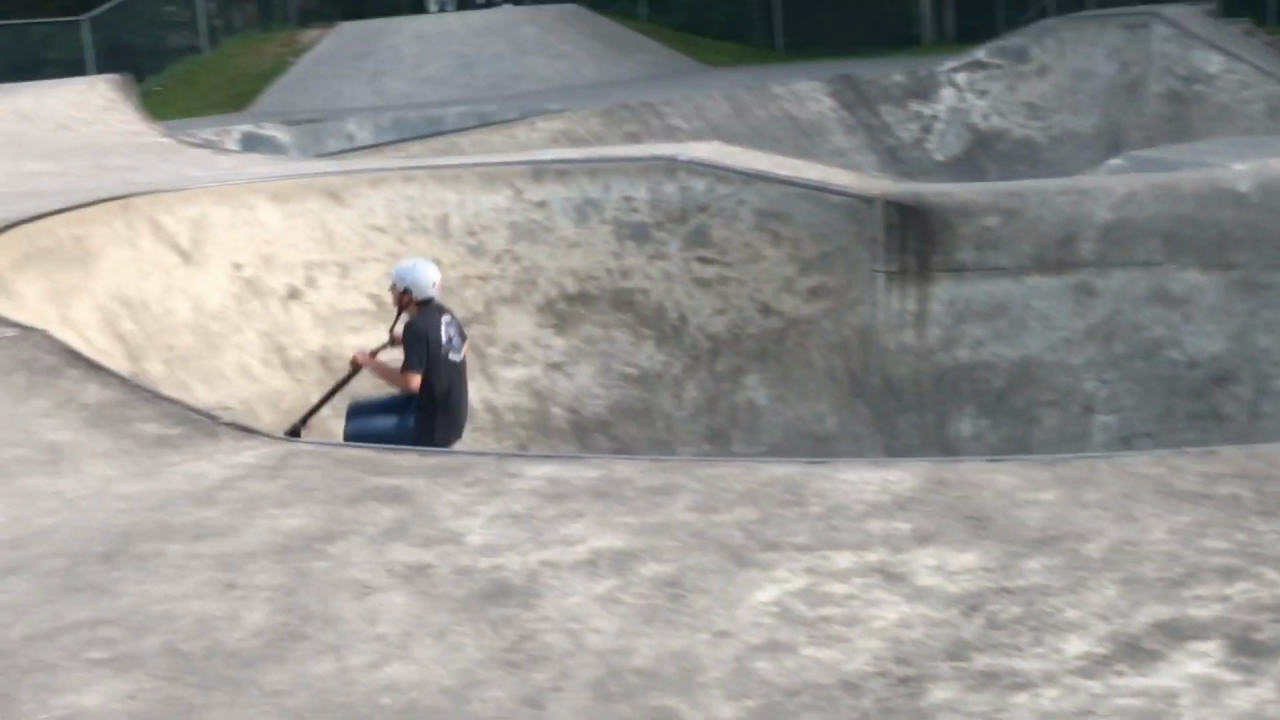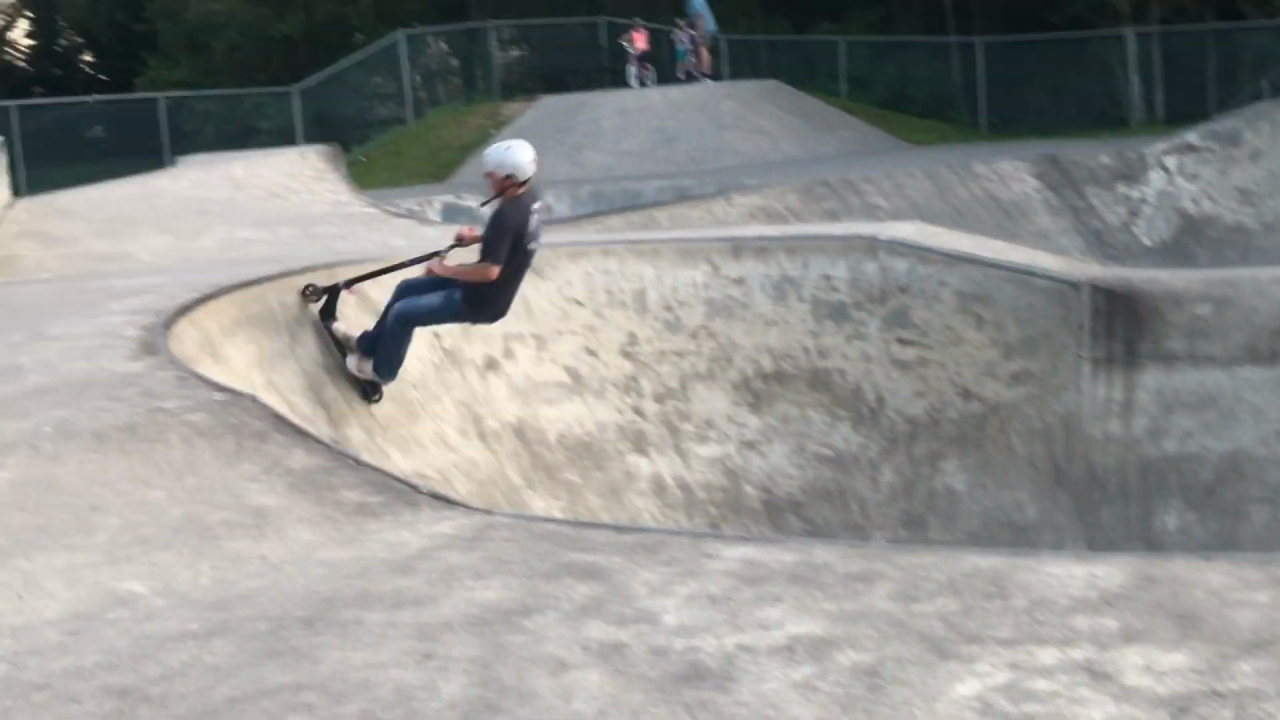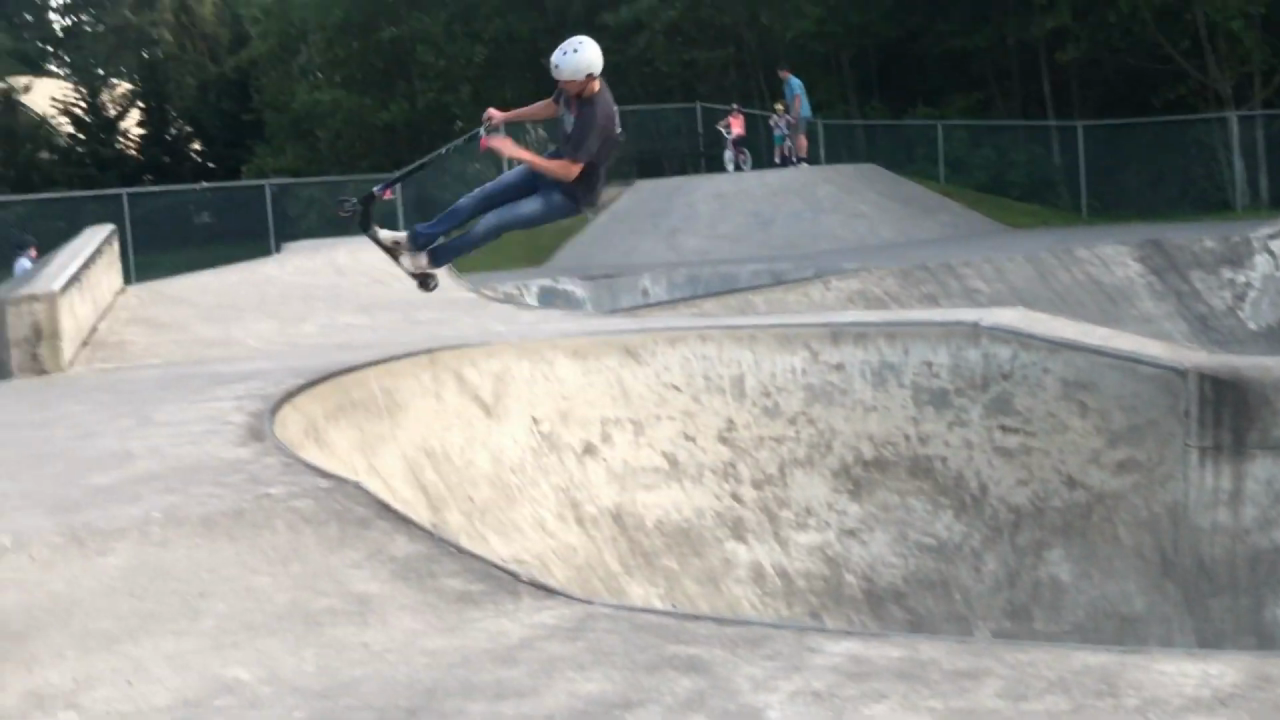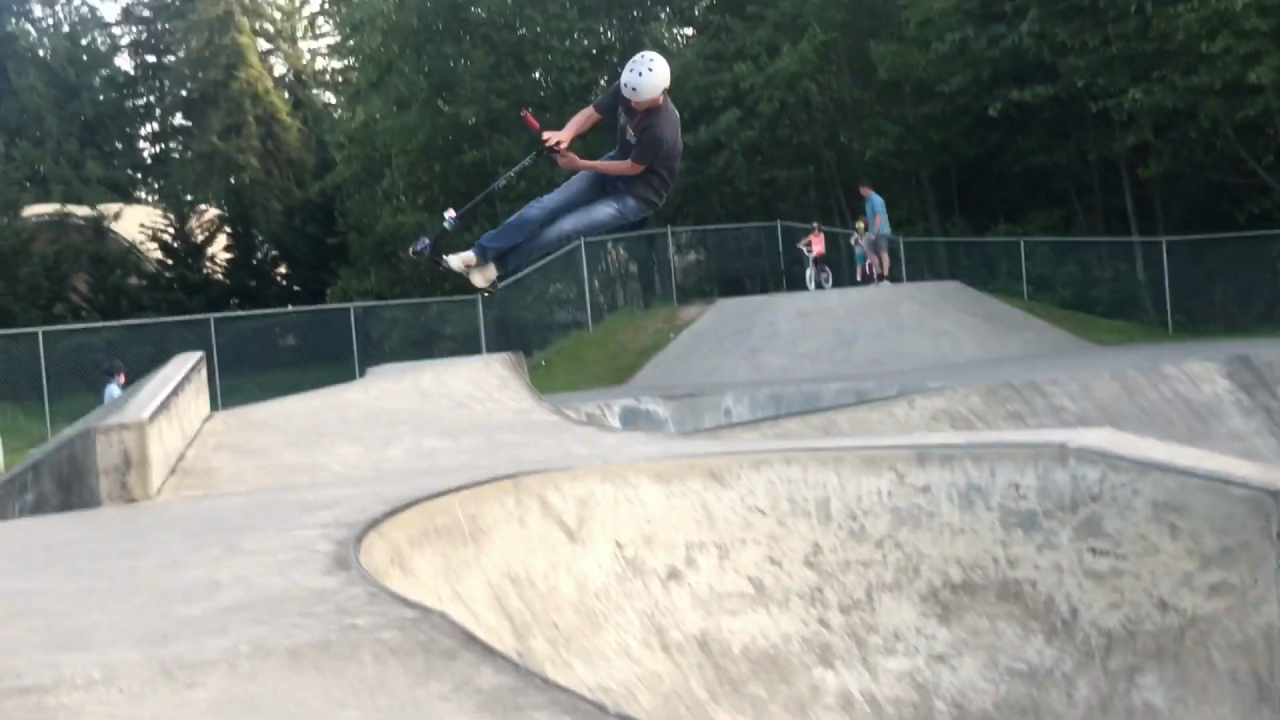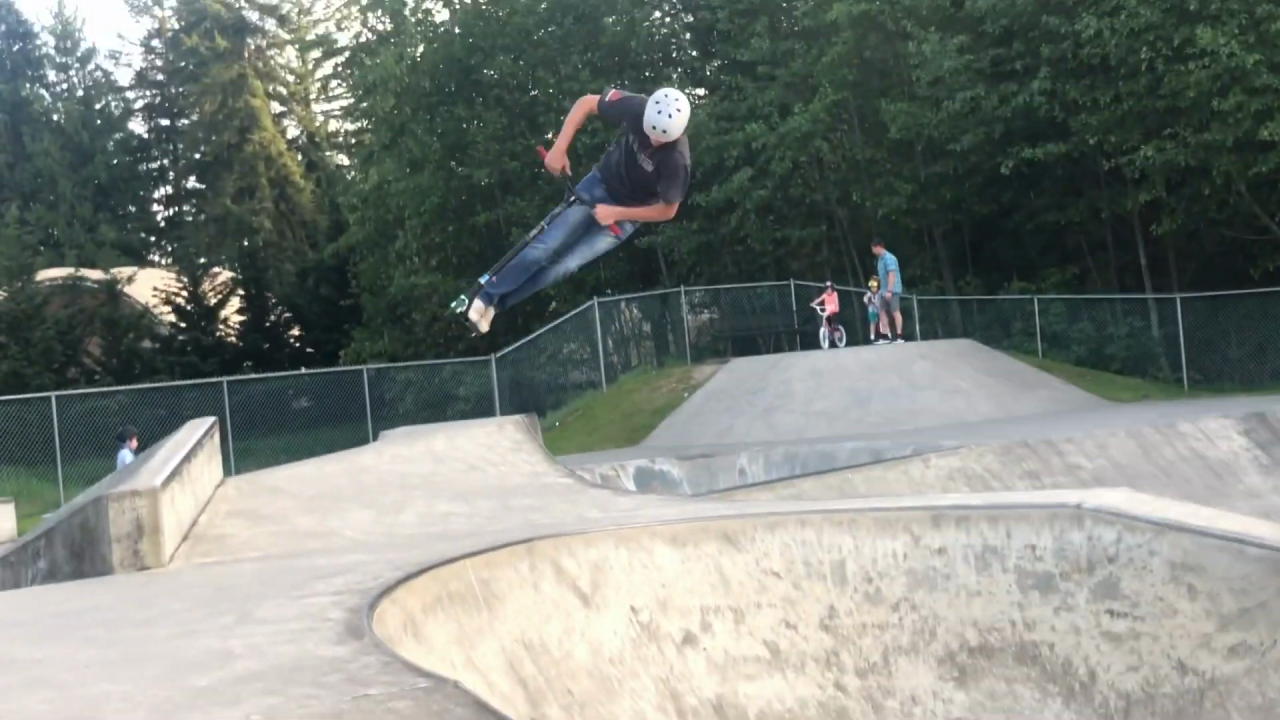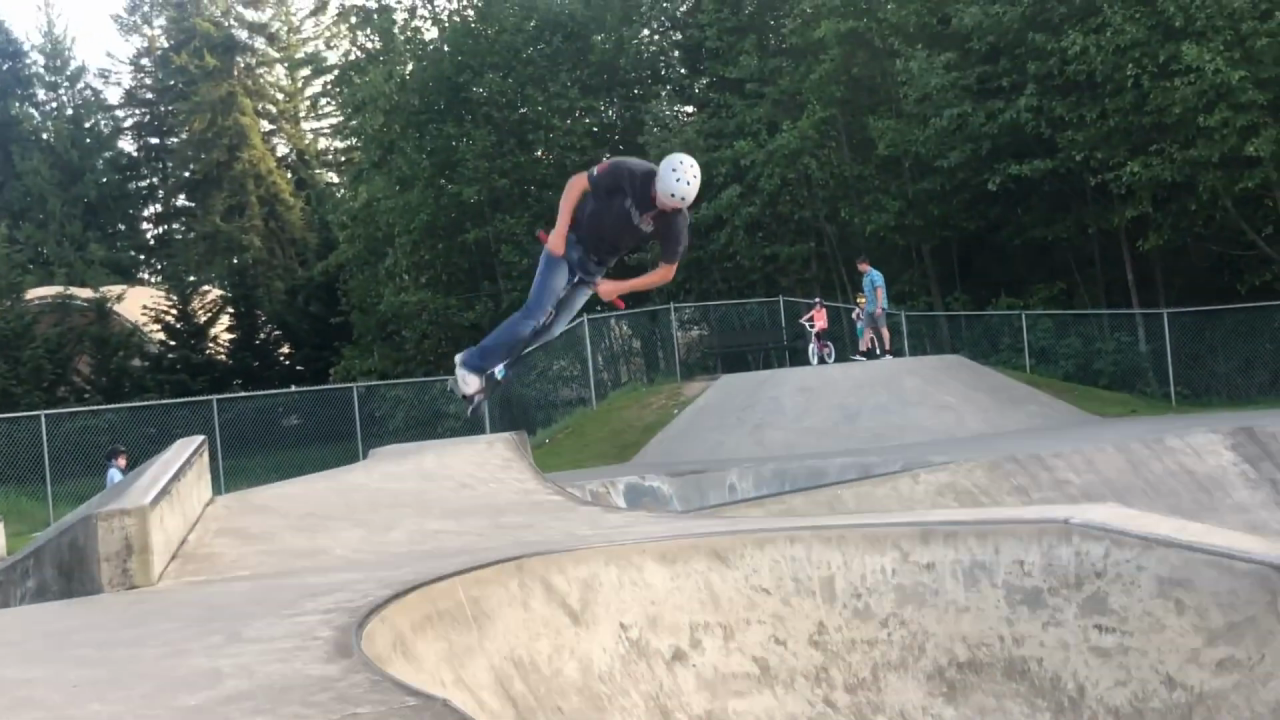
dt=0.2s
person 1, frame 1
left shoulder: (417, 328)
right shoulder: (443, 313)
left elbow: (411, 382)
right elbow: (463, 347)
left wrist: (370, 362)
left hip: (432, 429)
left knee: (355, 432)
right knee: (358, 411)
person 1, frame 2
left shoulder: (505, 217)
right shoulder: (529, 199)
left elbow: (490, 271)
left wrist: (444, 270)
right wrist: (478, 237)
left hip: (481, 301)
right hip: (497, 293)
left knee: (401, 312)
right knee: (405, 290)
left ankle: (382, 369)
right ankle: (366, 343)
person 1, frame 3
left shoulder: (595, 116)
right shoulder: (575, 88)
left elbow: (568, 171)
right elbow: (553, 107)
left wrist: (518, 153)
right wrist: (505, 117)
left hip: (571, 194)
right hip: (554, 161)
left knee: (492, 223)
right knee: (481, 197)
left ankle: (432, 257)
right ankle: (415, 240)
person 1, frame 4
left shoulder: (661, 131)
right shoulder: (629, 91)
left elbow: (633, 167)
right elbow: (591, 113)
left wrist: (582, 165)
right wrist: (565, 133)
left hip: (639, 197)
right hip: (616, 166)
left knee: (563, 229)
right knee: (545, 206)
left ankle: (498, 264)
right ankle: (482, 253)
person 1, frame 5
left shoulder: (676, 160)
right shoulder: (637, 107)
left elbow: (666, 211)
right elbow: (585, 103)
left wrist: (615, 212)
right wrist: (559, 148)
left hip: (627, 214)
right hip: (601, 183)
left knee: (565, 265)
right knee: (546, 245)
left ankle: (497, 301)
right ankle: (487, 296)
person 1, frame 6
left shoulder: (676, 223)
right shoulder: (631, 173)
left elbow: (667, 272)
right elbow: (576, 182)
left wrist: (620, 287)
right wrist: (559, 232)
left hip: (594, 263)
right hip: (570, 242)
left knee: (548, 329)
right knee: (536, 314)
left ankle: (473, 363)
right ankle: (472, 363)
